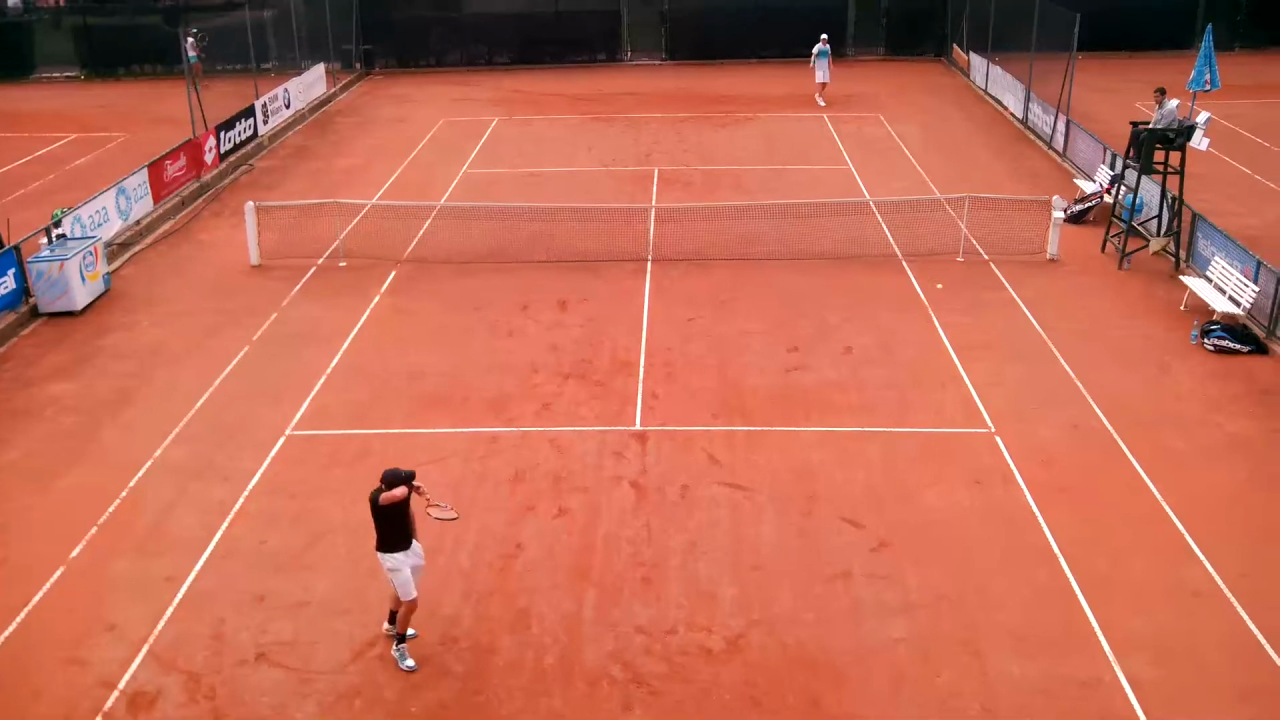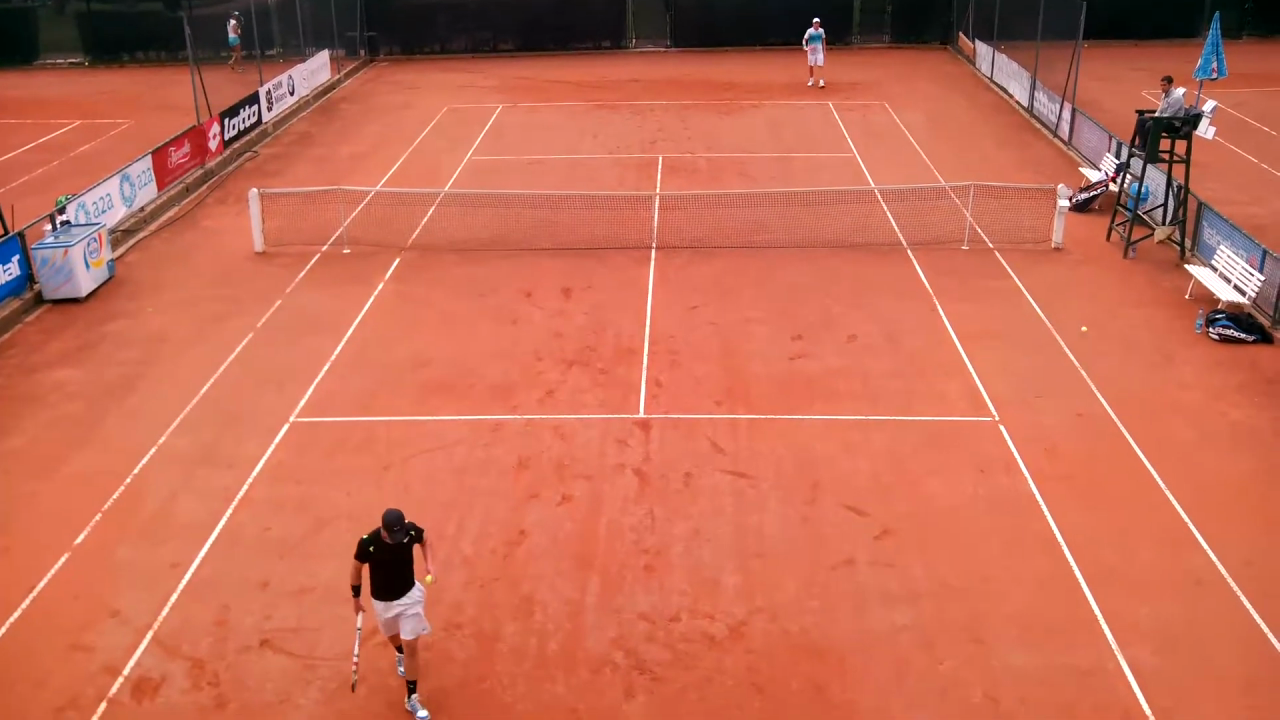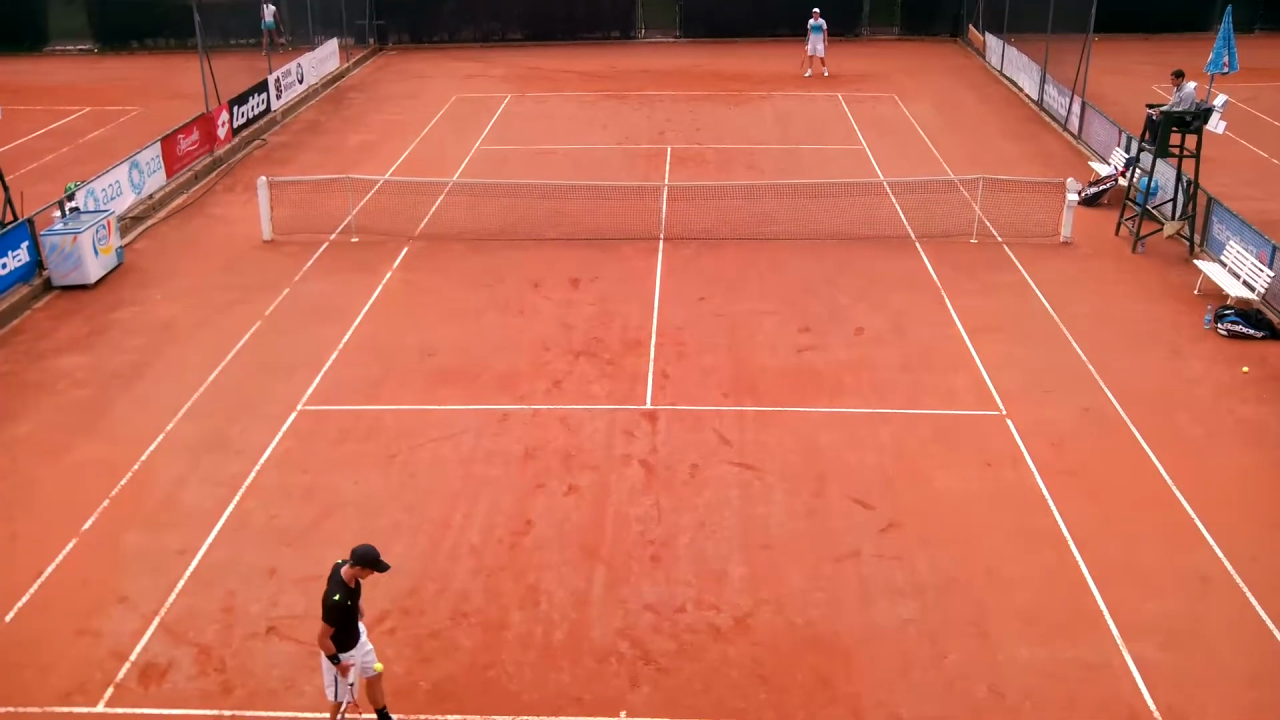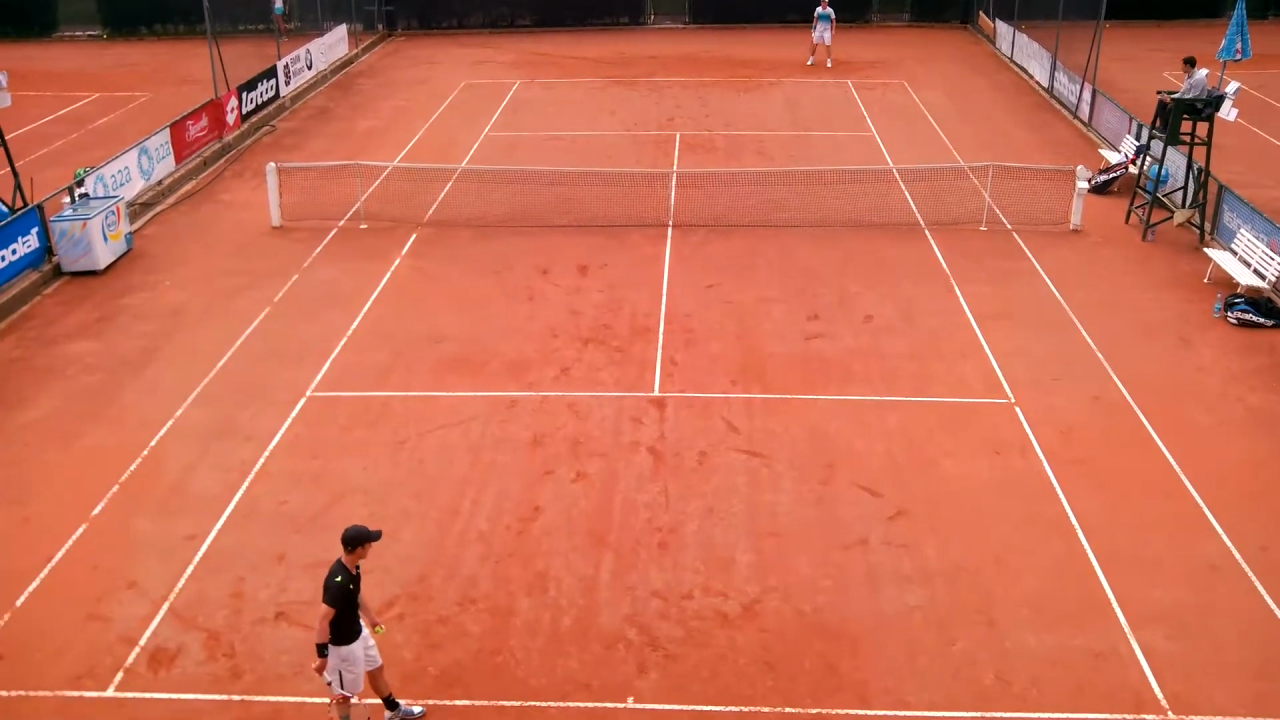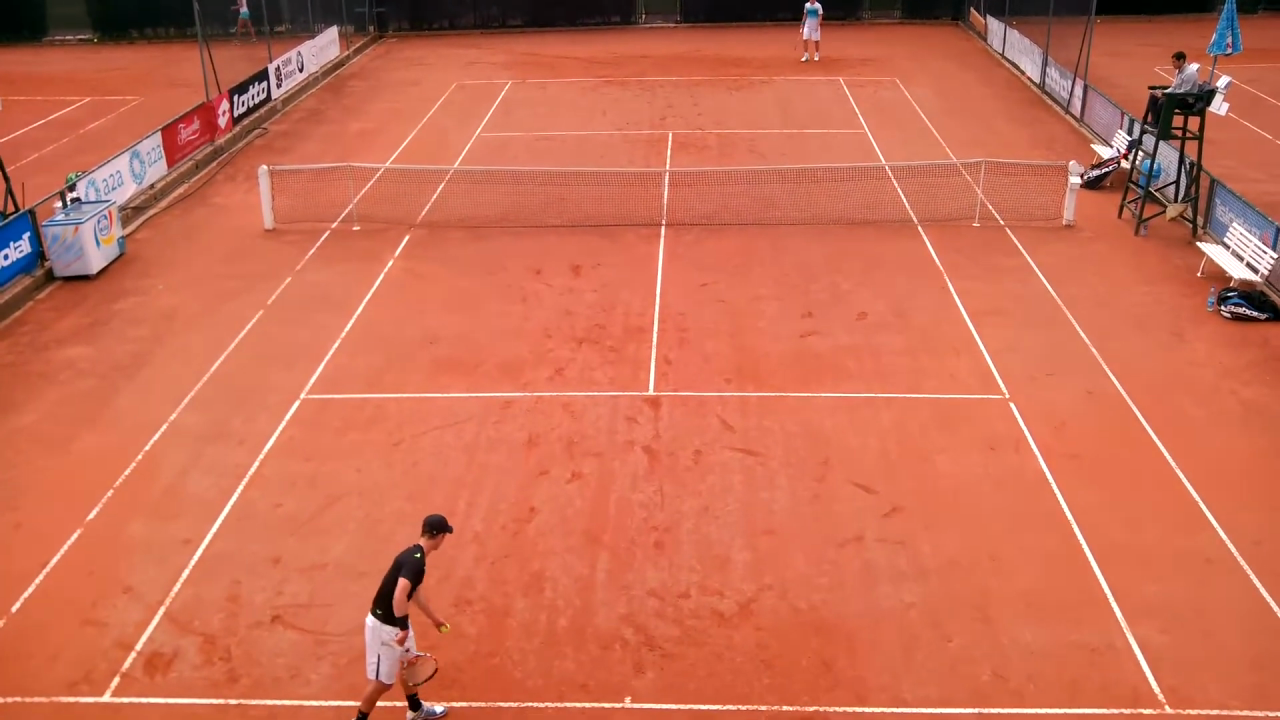
dt=1s
person 1, frame 1
left shoulder: (404, 488)
right shoulder: (377, 497)
right elbow: (394, 495)
left wrist: (414, 537)
right wrist: (412, 487)
left hip: (408, 547)
right hip: (393, 555)
left knee: (403, 589)
right knee: (411, 602)
left ankle: (392, 624)
right ankle: (400, 646)
person 1, frame 2
left shoulder: (411, 531)
right shoulder: (368, 543)
left elbow: (424, 540)
right elbow: (356, 569)
left wrist: (429, 565)
right wrist: (356, 597)
left hip: (409, 595)
right hip: (382, 601)
left knee: (412, 645)
right knee: (393, 636)
left ankle: (412, 698)
right ankle: (401, 651)
person 1, frame 3
left shoulder: (344, 566)
right shoulder: (336, 600)
right elbow: (323, 638)
left wrist: (359, 610)
right wrist: (338, 664)
left hip: (357, 637)
right hip: (341, 652)
left knee: (375, 677)
right knee: (342, 699)
person 1, frame 4
left shoulder: (353, 567)
right shoulder: (338, 582)
right elbow: (323, 622)
left wrist: (371, 617)
right wrist: (322, 656)
left hip: (358, 631)
right hip: (343, 644)
left knee: (376, 669)
right knee: (347, 691)
person 1, frame 5
left shoulder: (415, 555)
right shoulder: (415, 560)
left elbow: (415, 594)
right elbow: (399, 596)
left wrist: (434, 618)
right wrist: (404, 628)
left hip: (394, 621)
right hip: (384, 626)
right knee: (382, 682)
